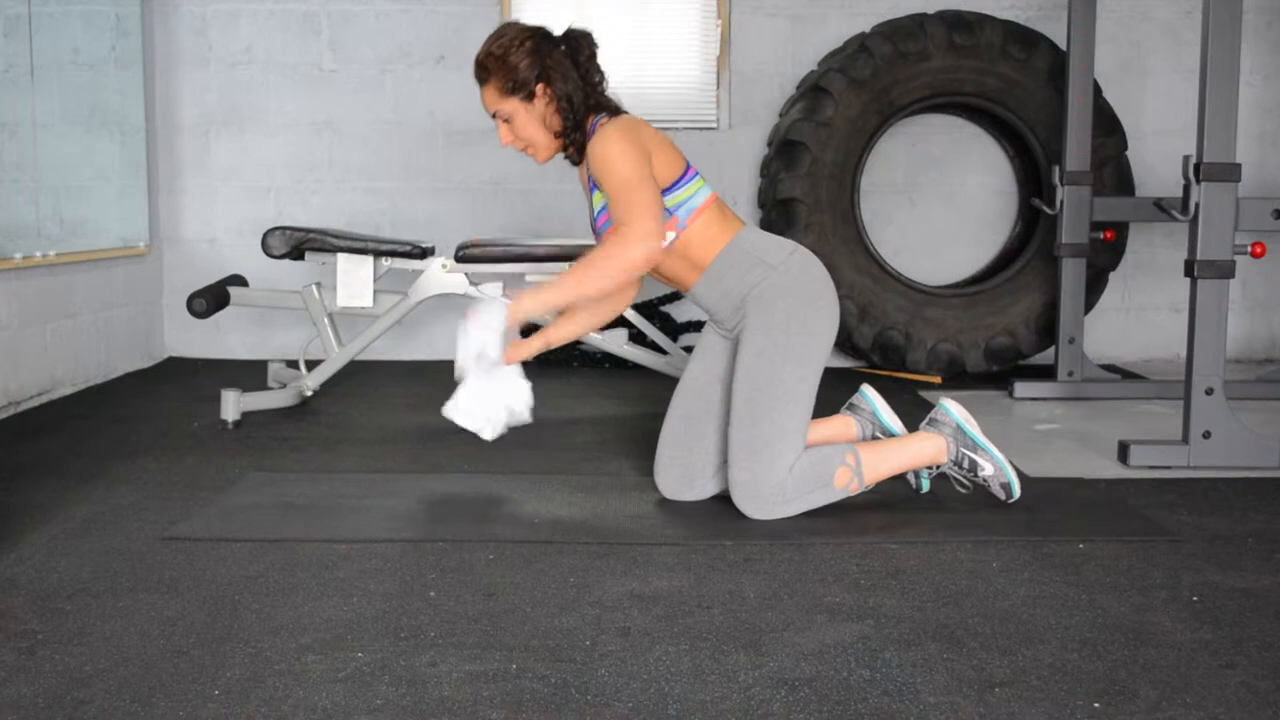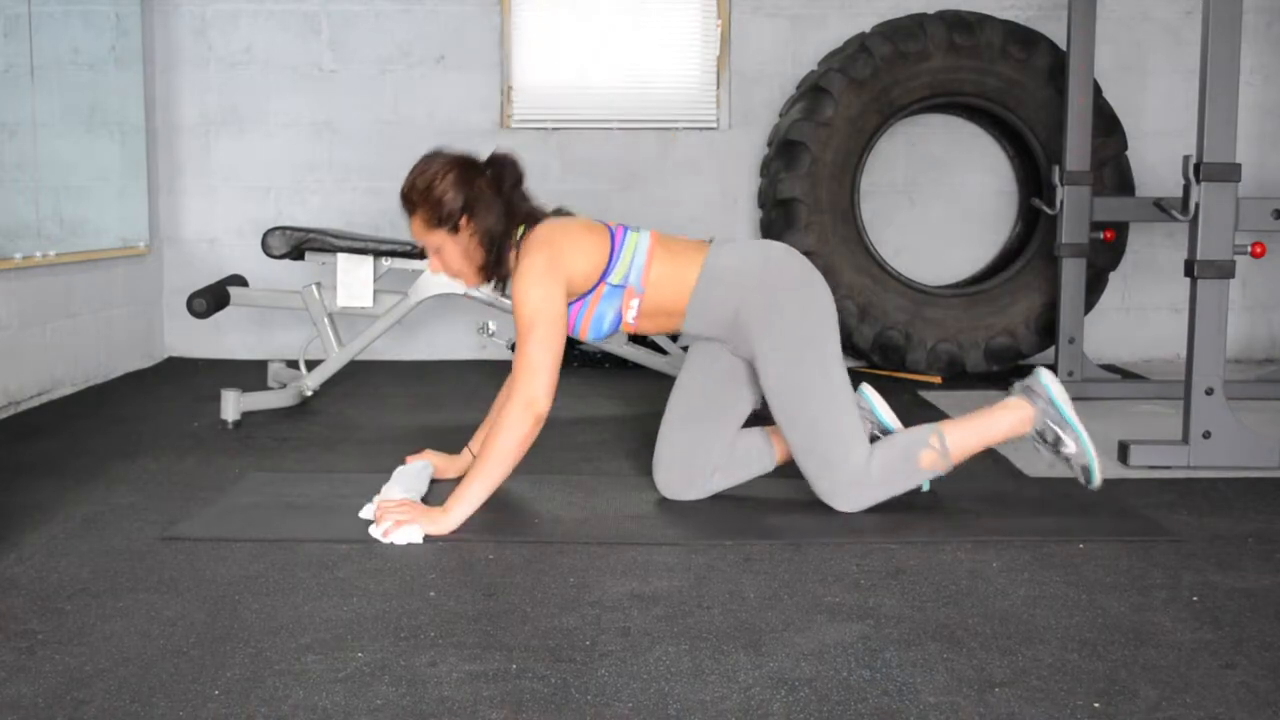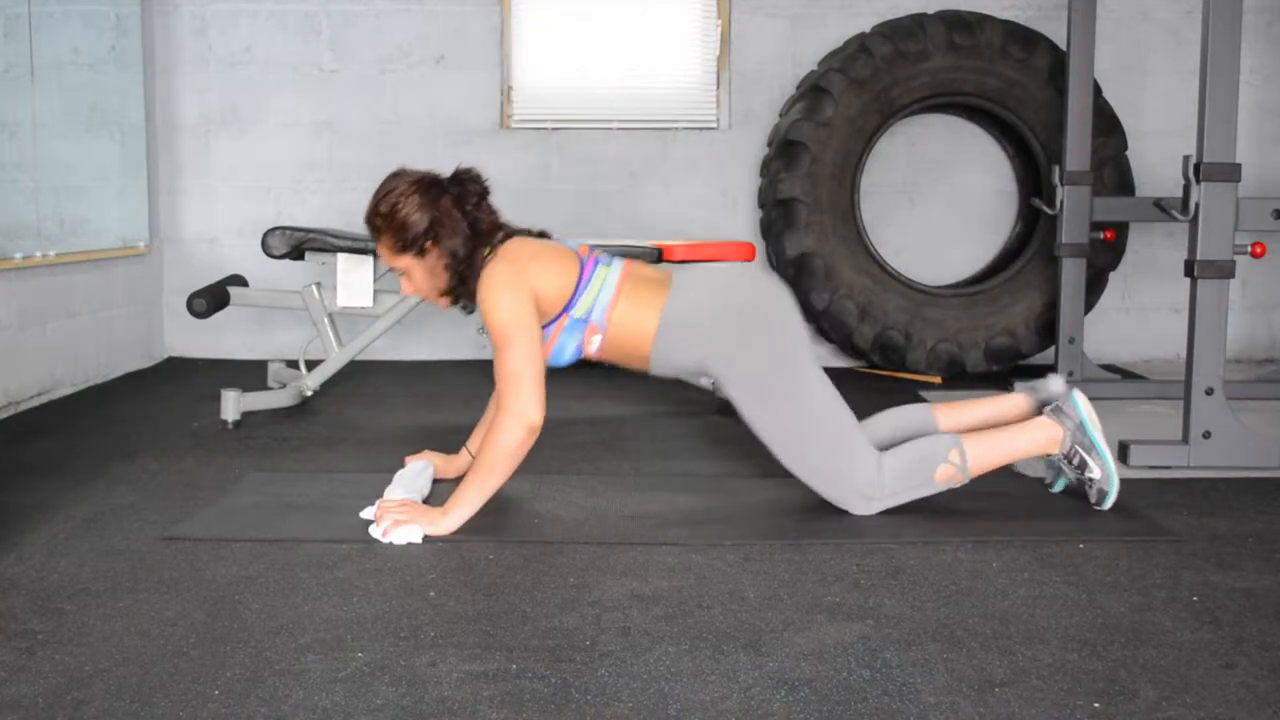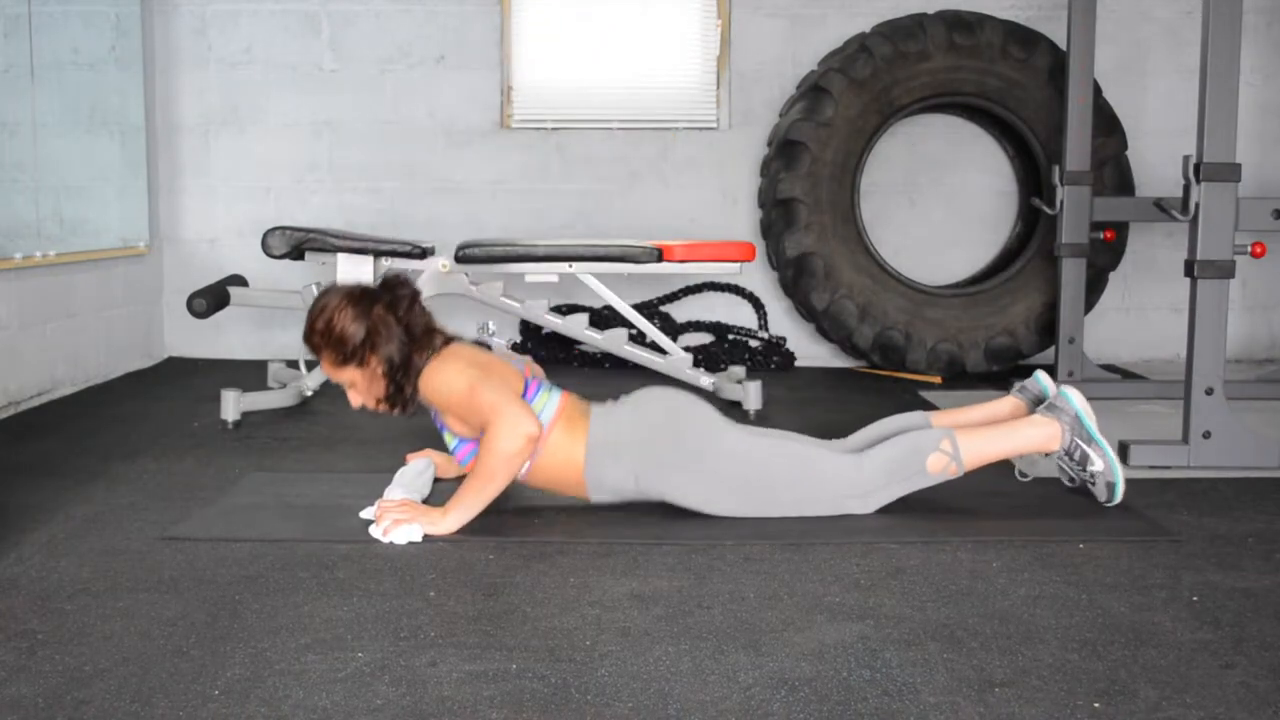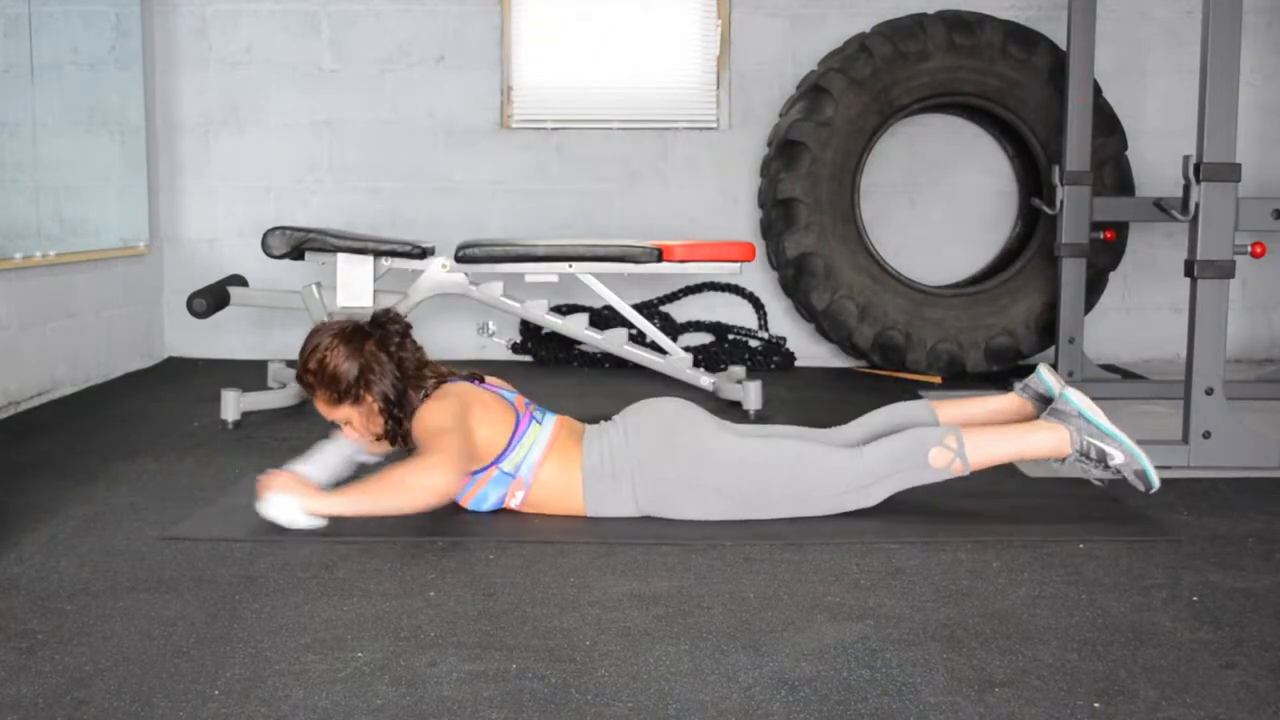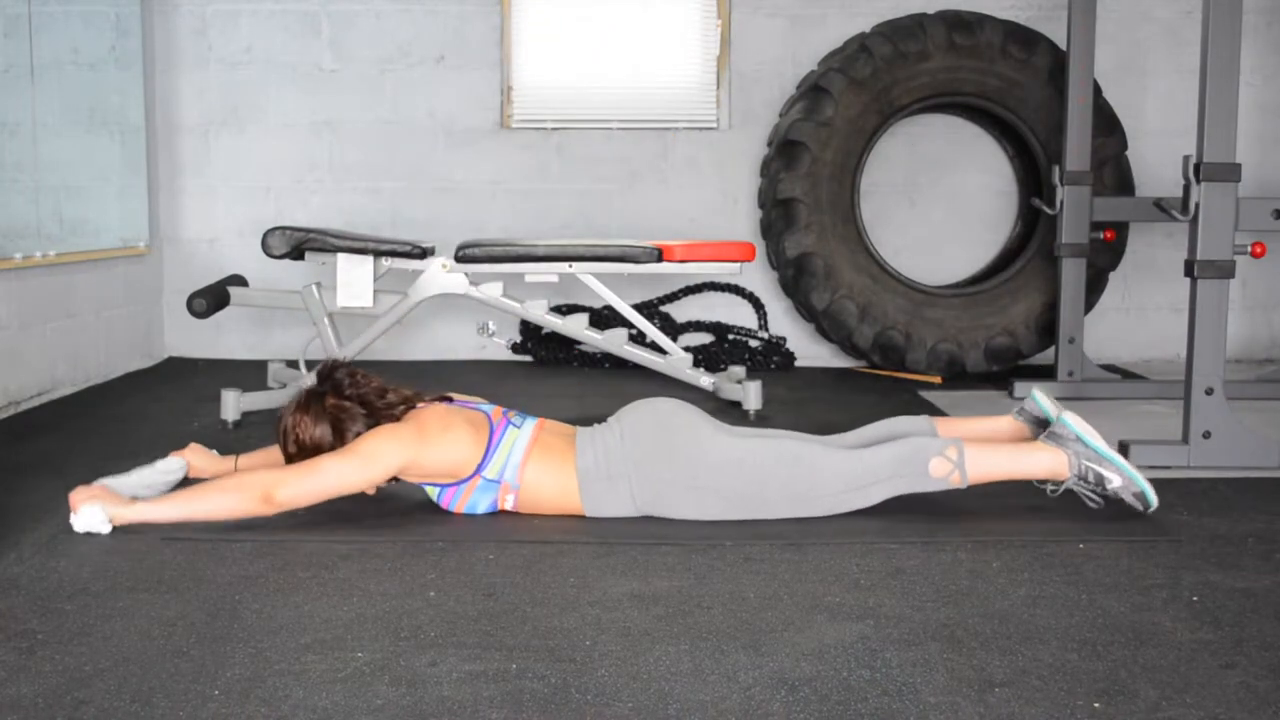
dt=0.5s
person 1, frame 1
left shoulder: (613, 141)
right shoulder: (595, 159)
left elbow: (640, 246)
right elbow: (618, 288)
left wrist: (528, 303)
right wrist: (532, 344)
left hip: (783, 294)
right hip: (741, 315)
left knee: (761, 495)
right knee: (679, 483)
left ankle: (940, 443)
right ankle: (855, 426)
person 1, frame 2
left shoulder: (536, 261)
right shoulder: (538, 248)
left elbow: (532, 404)
right elbow: (528, 373)
left wrist: (452, 511)
right wrist: (467, 456)
left hip: (775, 296)
right hip: (744, 308)
left knee: (846, 489)
right knee: (679, 481)
left ankle: (1028, 410)
right ankle: (843, 419)
person 1, frame 3
left shoulder: (499, 278)
right shoulder: (507, 257)
left elbow: (525, 417)
right elbow: (517, 373)
left wrist: (449, 514)
right wrist: (463, 457)
left hip: (736, 329)
right hip: (735, 305)
left knee: (862, 488)
right knee: (844, 450)
left ankle: (1054, 431)
right ankle: (1029, 401)
person 1, frame 4
left shoulder: (437, 378)
right shoulder: (450, 361)
left elbow: (519, 426)
left wrist: (451, 514)
right wrist: (461, 457)
left hip: (660, 452)
right hip: (656, 427)
left knee: (862, 485)
right knee: (845, 457)
left ankle: (1049, 432)
right ankle: (1024, 403)
person 1, frame 5
left shoulder: (434, 415)
right shoulder: (440, 384)
left elbow: (439, 479)
left wrist: (327, 499)
right wrist: (372, 446)
left hip: (663, 470)
right hip: (655, 436)
left knee: (868, 475)
right knee: (847, 445)
left ankle: (1062, 437)
right ankle: (1029, 400)
person 1, frame 6
left shoulder: (403, 442)
right shoulder: (408, 412)
left elbow: (278, 496)
right elbow: (308, 449)
left wrist: (129, 510)
right wrist: (218, 460)
left hip: (654, 468)
right hip: (654, 438)
left knee: (860, 479)
right knee: (847, 451)
left ankle: (1064, 459)
right ankle: (1025, 426)
